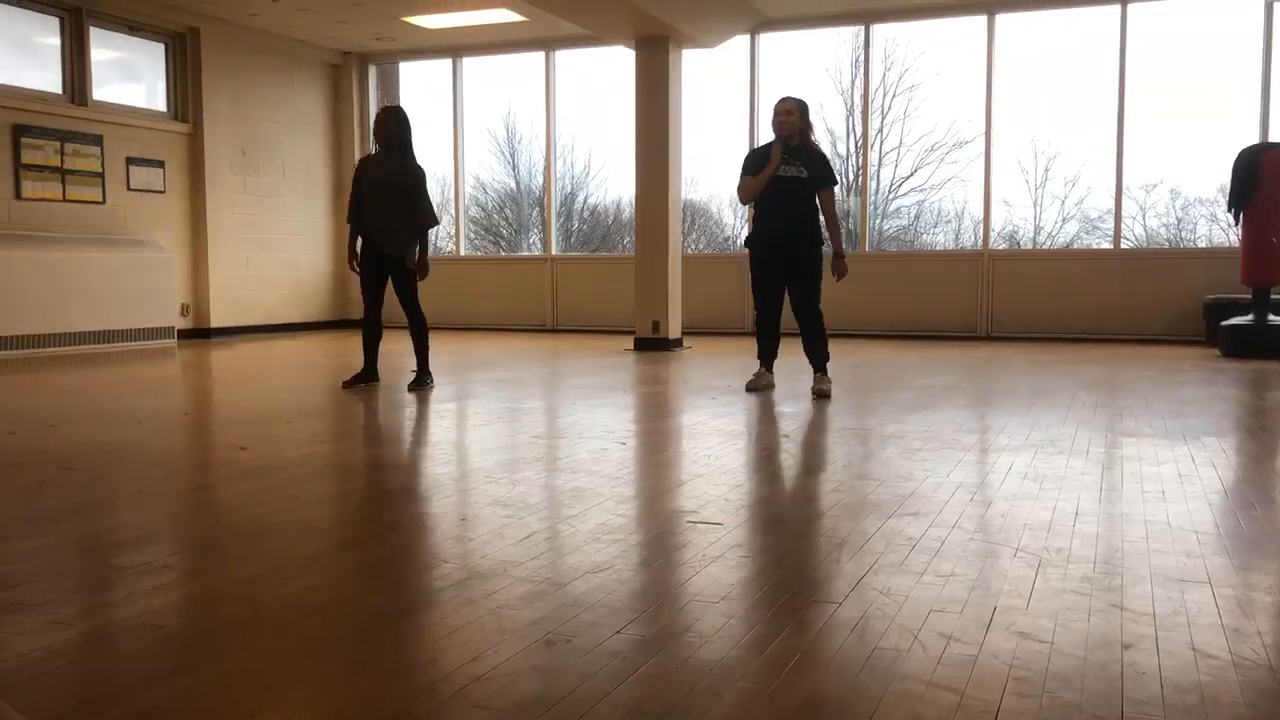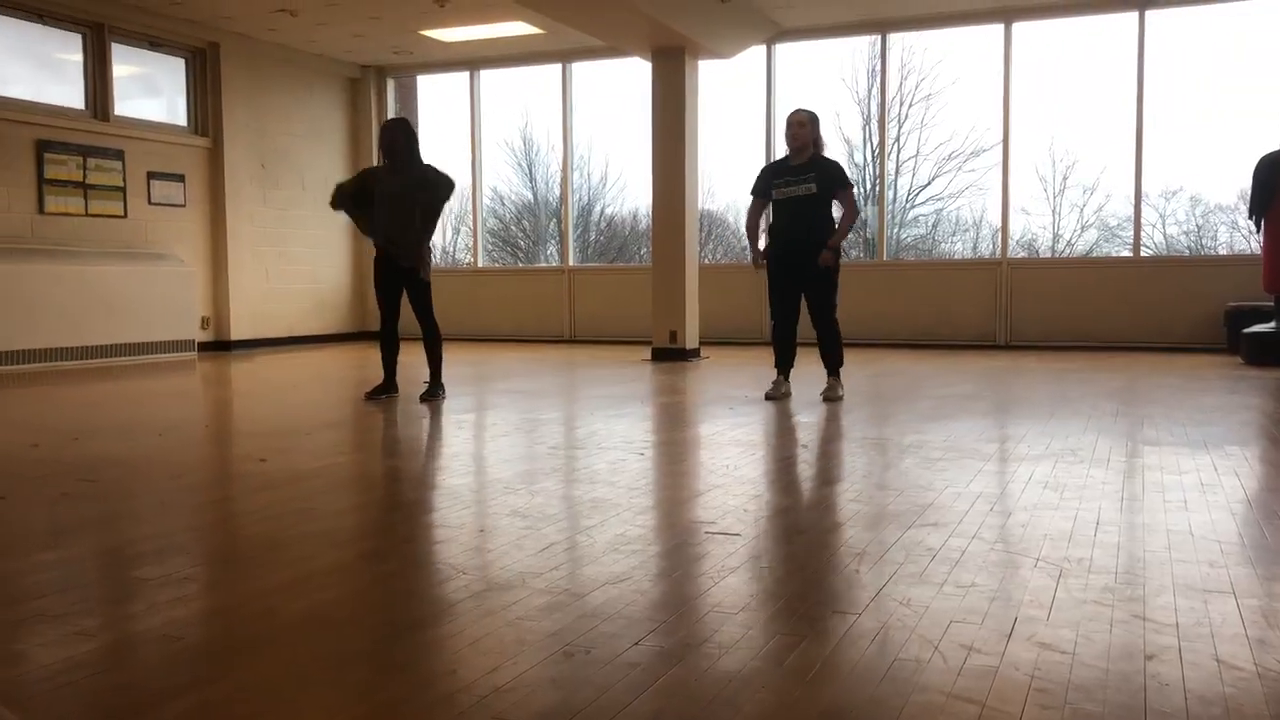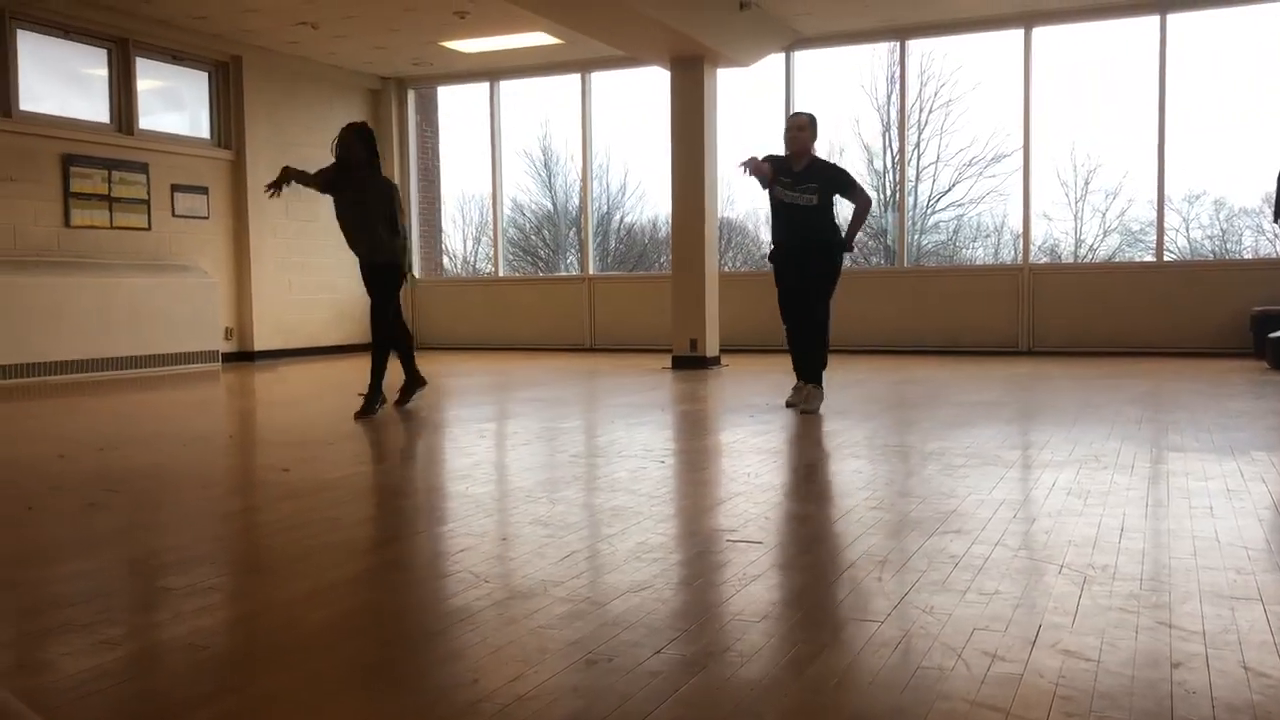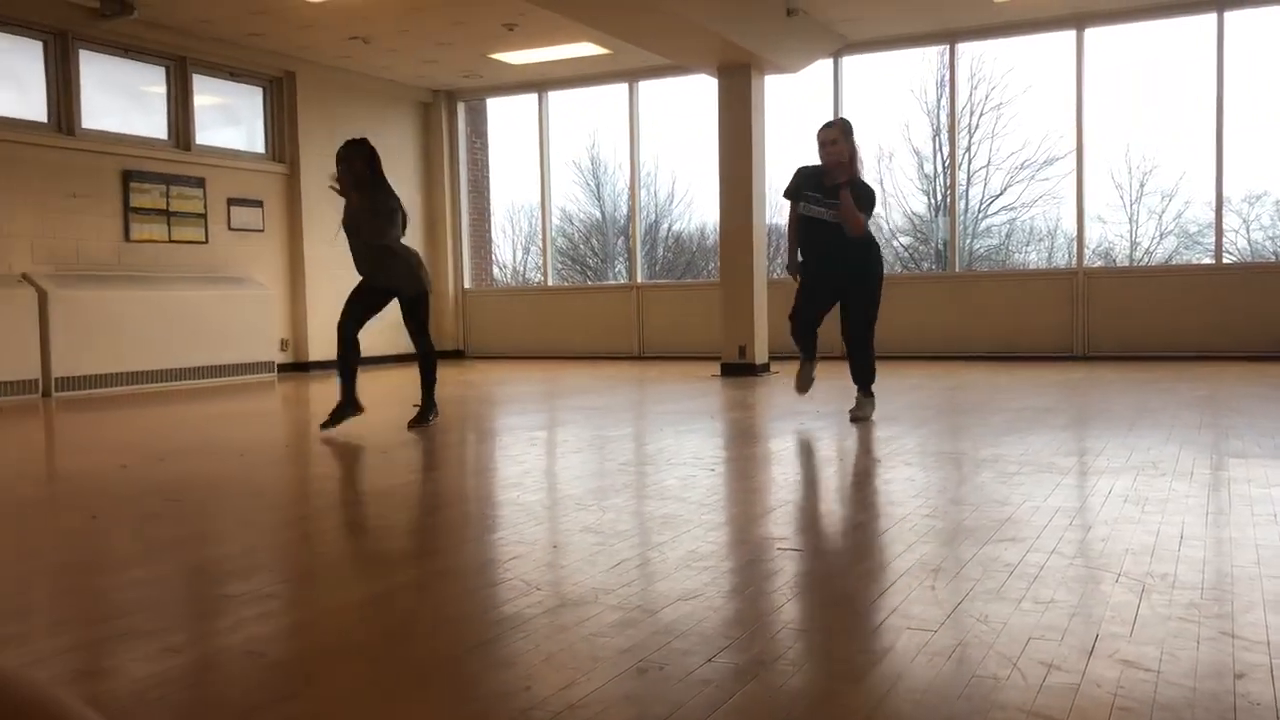
dt=0.7s
person 1, frame 1
left shoulder: (814, 159)
right shoulder: (758, 157)
left elbow: (828, 210)
right elbow: (745, 197)
left wrist: (838, 253)
right wrist: (773, 165)
left hip: (804, 248)
right hip: (764, 246)
left knee: (808, 311)
right knee: (765, 311)
left ankle: (821, 373)
right ankle: (765, 369)
person 1, frame 2
left shoulder: (827, 168)
right shoulder: (772, 172)
left elbow: (850, 210)
right elbow: (754, 213)
left wrist: (832, 246)
right wrist: (755, 248)
left hip: (819, 257)
right hip: (781, 257)
left knee: (824, 318)
right knee: (782, 319)
left ankle: (834, 378)
right ankle: (782, 378)
person 1, frame 3
left shoulder: (828, 172)
right shoulder: (775, 165)
left elbow: (864, 201)
right elbow: (762, 174)
left wrist: (848, 237)
right wrist: (755, 165)
left hip: (823, 257)
right hip: (786, 257)
left knee: (814, 315)
right knee: (792, 319)
left ankle: (816, 384)
right ankle: (802, 382)
person 1, frame 4
left shoulder: (863, 192)
right shoulder: (805, 179)
left elbow: (857, 230)
right elbow: (794, 218)
left wrist: (843, 190)
right wrist: (792, 257)
left hip: (860, 272)
right hip: (817, 269)
left knee: (857, 335)
right knee: (800, 321)
left ankle: (865, 395)
right ankle: (808, 359)
person 2, frame 1
left shoulder: (411, 170)
right shoulder: (365, 166)
left elbow: (422, 215)
right elbow: (355, 211)
left wrist: (423, 254)
right wrist: (352, 247)
left hip: (401, 249)
right hip: (372, 247)
left knee: (411, 307)
right knee: (371, 309)
left ankle: (424, 371)
right ankle: (369, 369)
person 2, frame 2
left shoulder: (420, 174)
right shoulder: (373, 176)
left elbow: (445, 187)
right elbow: (340, 198)
left wrist: (426, 228)
right wrist: (365, 221)
left hip: (414, 259)
right hip: (385, 258)
left knee: (425, 318)
right knee: (387, 321)
left ankle: (436, 382)
right ankle: (389, 381)
person 2, frame 3
left shoulder: (383, 185)
right shoulder: (337, 177)
left elbow: (397, 229)
right elbow: (315, 181)
left wrist: (403, 265)
right wrist: (289, 175)
left hip: (387, 261)
right hip: (368, 260)
left knee: (381, 322)
right knee: (390, 318)
left ankle: (374, 393)
right ankle: (412, 377)
person 2, frame 4
left shoulder: (384, 200)
right shoulder: (354, 198)
left elbow: (384, 238)
left wrist: (356, 201)
left hip: (407, 277)
right hip: (375, 280)
left knee: (421, 341)
right knee: (346, 329)
left ankle: (429, 406)
right ankle: (349, 399)
